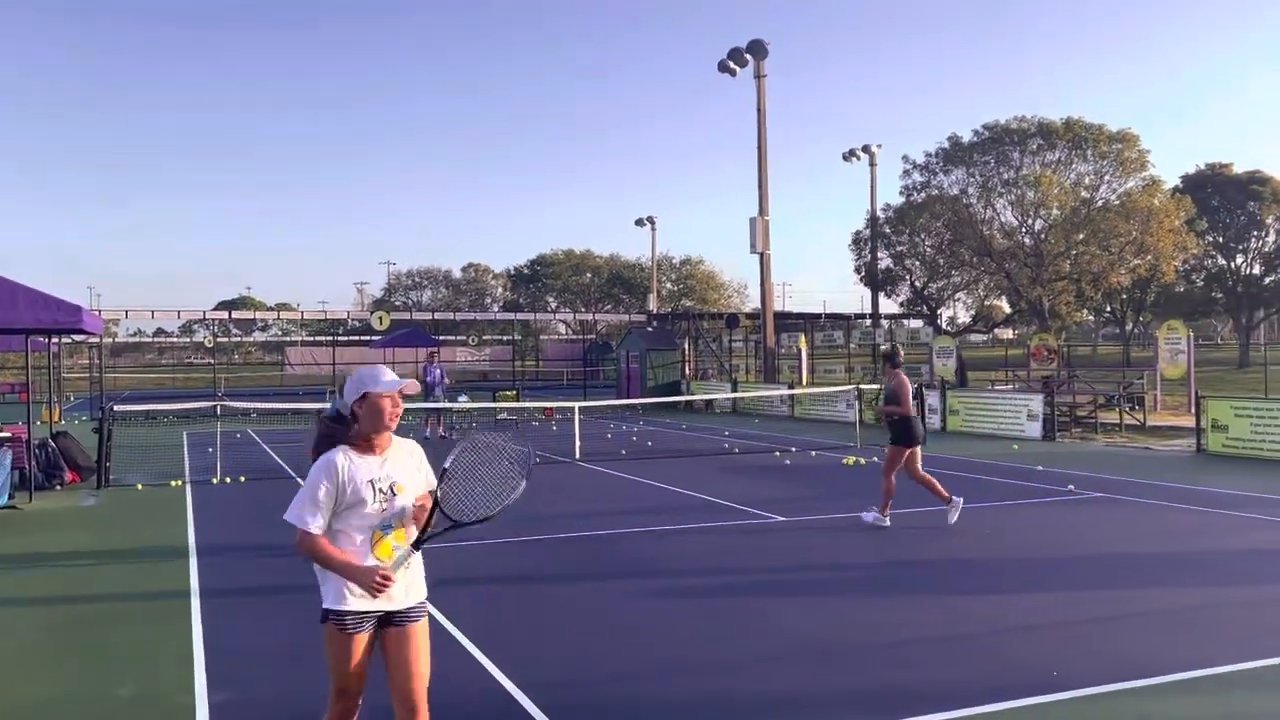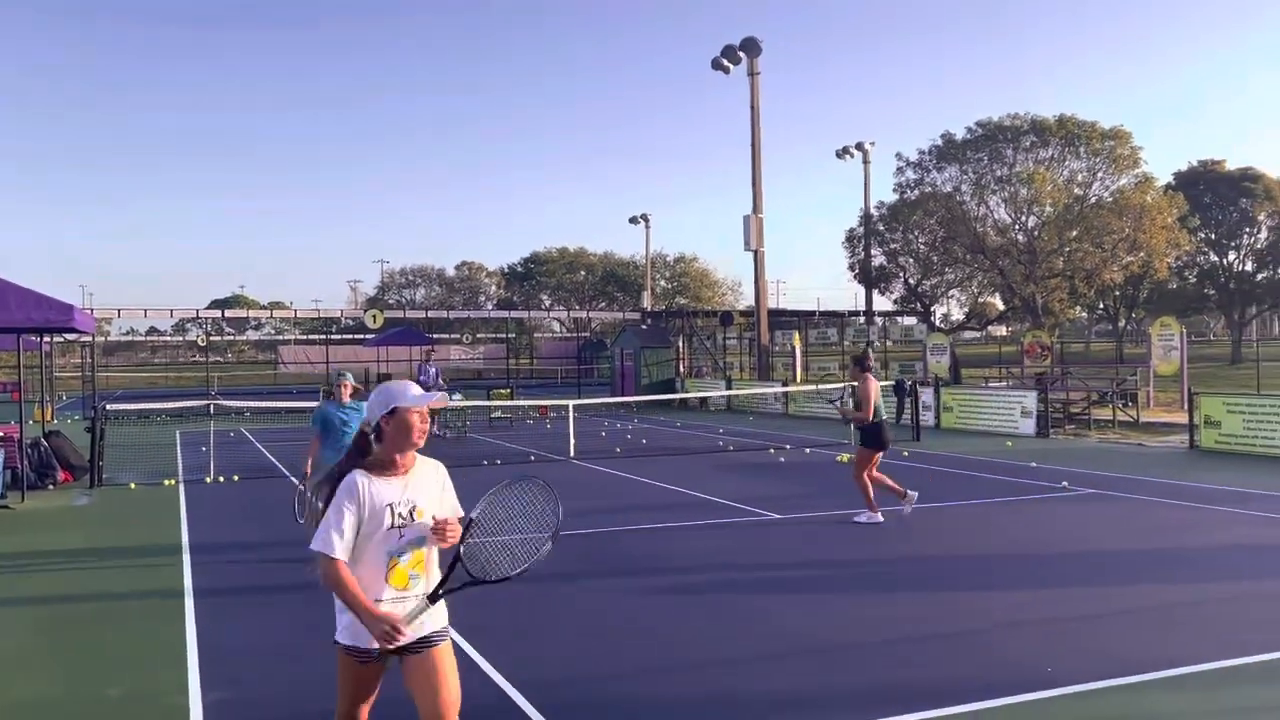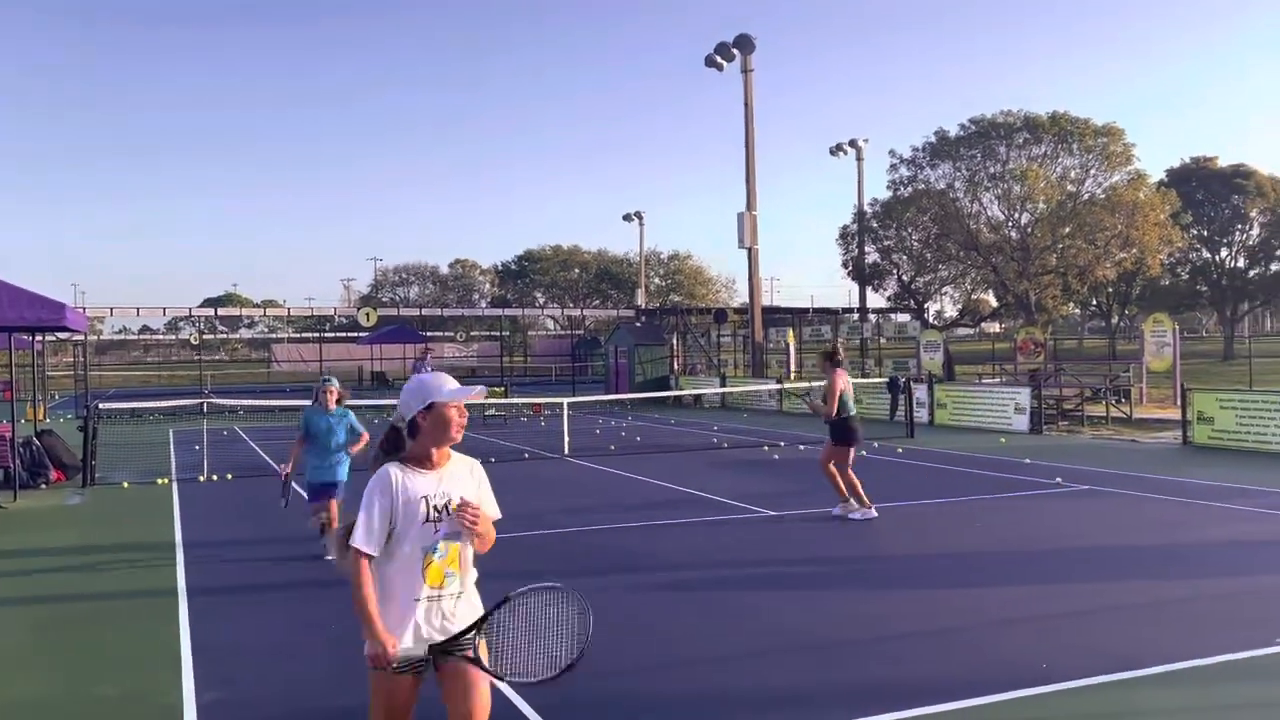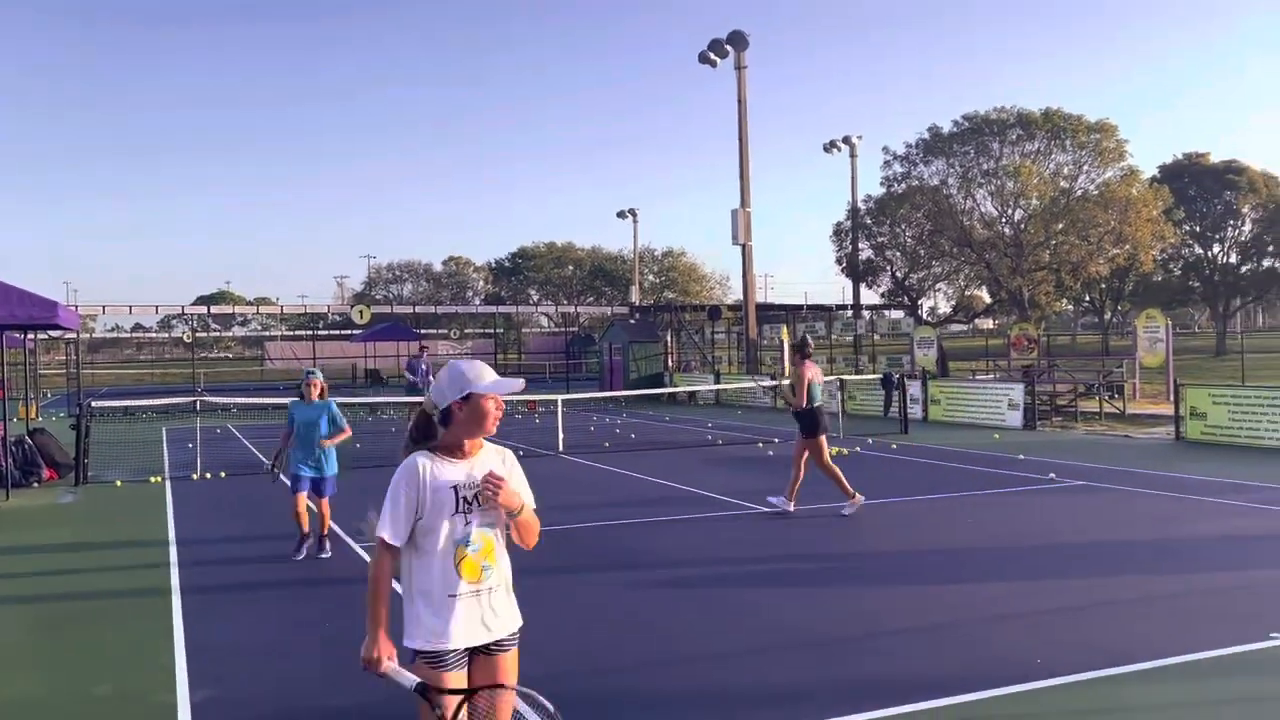
dt=0.1s
person 1, frame 1
left shoulder: (411, 452)
right shoulder: (335, 464)
right elbow: (306, 540)
left wrist: (424, 514)
right wrist: (356, 573)
left hip: (406, 593)
right hip: (350, 598)
person 1, frame 2
left shoulder: (436, 473)
right shoulder: (357, 485)
right elbow: (331, 565)
left wrist: (449, 535)
right wrist: (373, 617)
left hip: (426, 621)
right hip: (365, 628)
person 1, frame 3
left shoulder: (470, 470)
right shoulder: (391, 479)
right elbow: (360, 561)
left wrist: (481, 531)
right wrist: (373, 633)
left hip: (462, 625)
right hip: (400, 632)
person 1, frame 4
left shoulder: (504, 461)
right shoulder: (419, 470)
left elbow: (529, 539)
right elbow: (386, 554)
left wrist: (514, 505)
right wrist: (377, 634)
left hip: (500, 621)
right hip: (440, 632)
